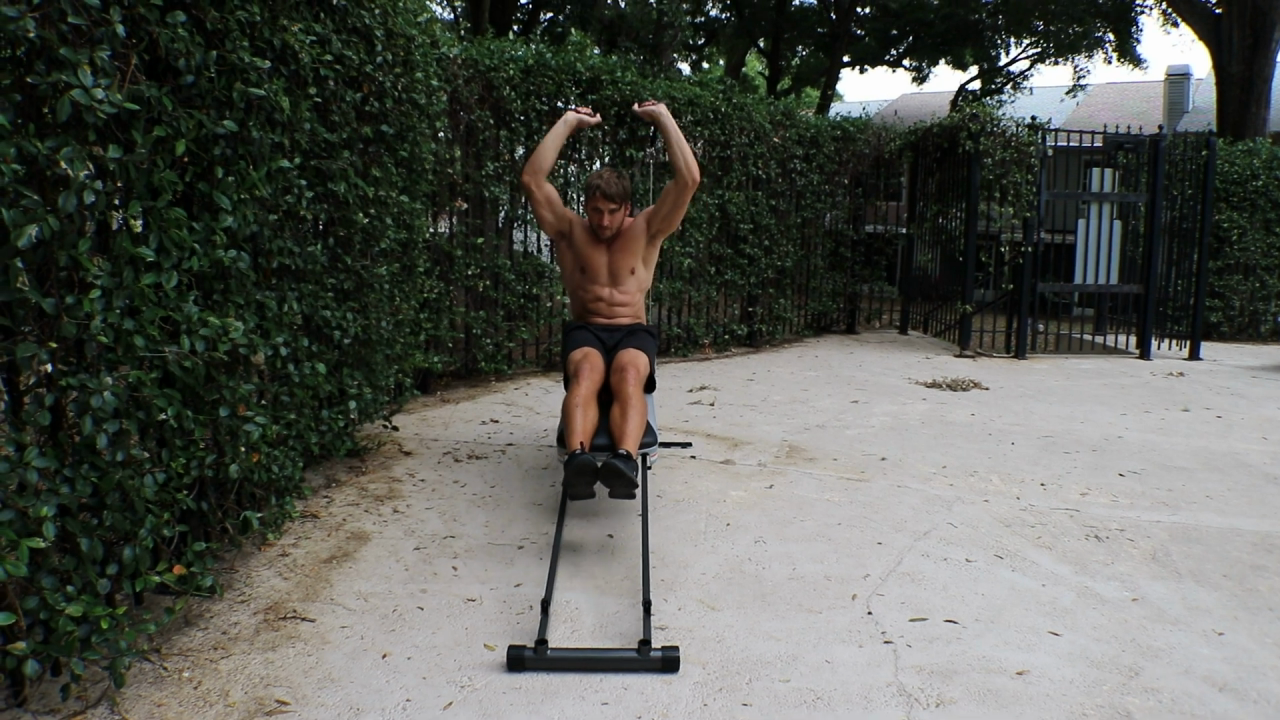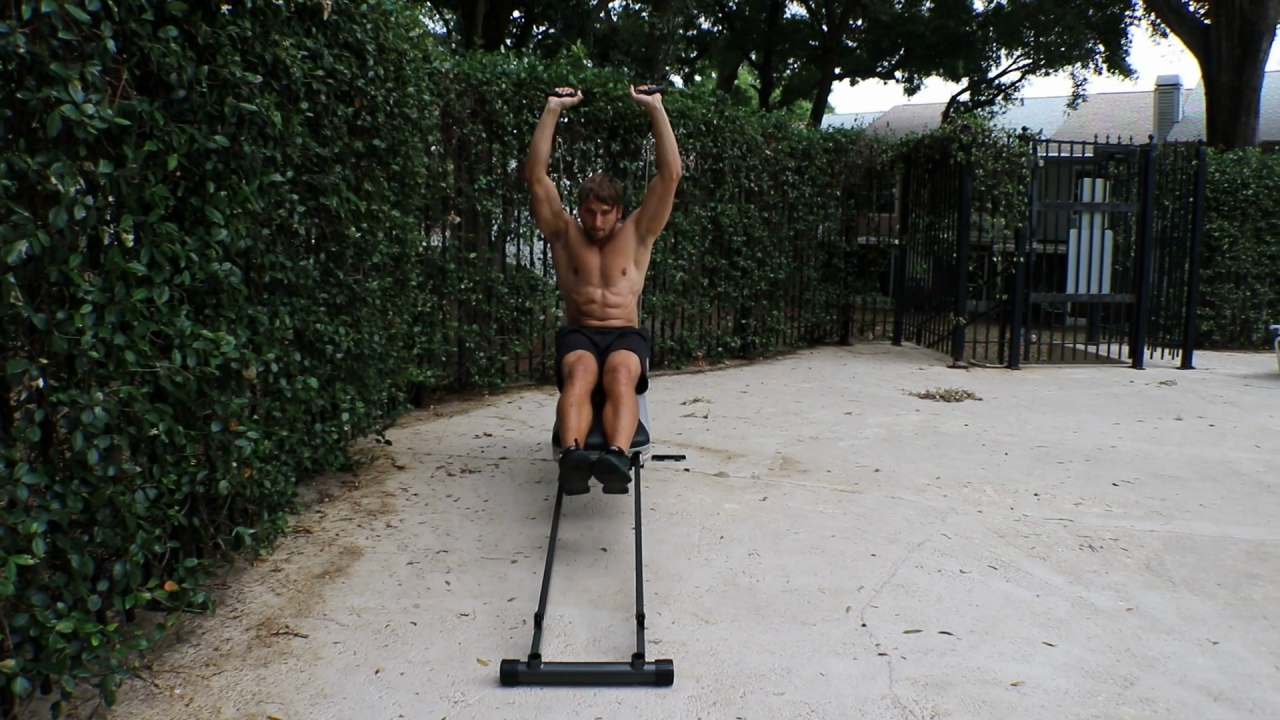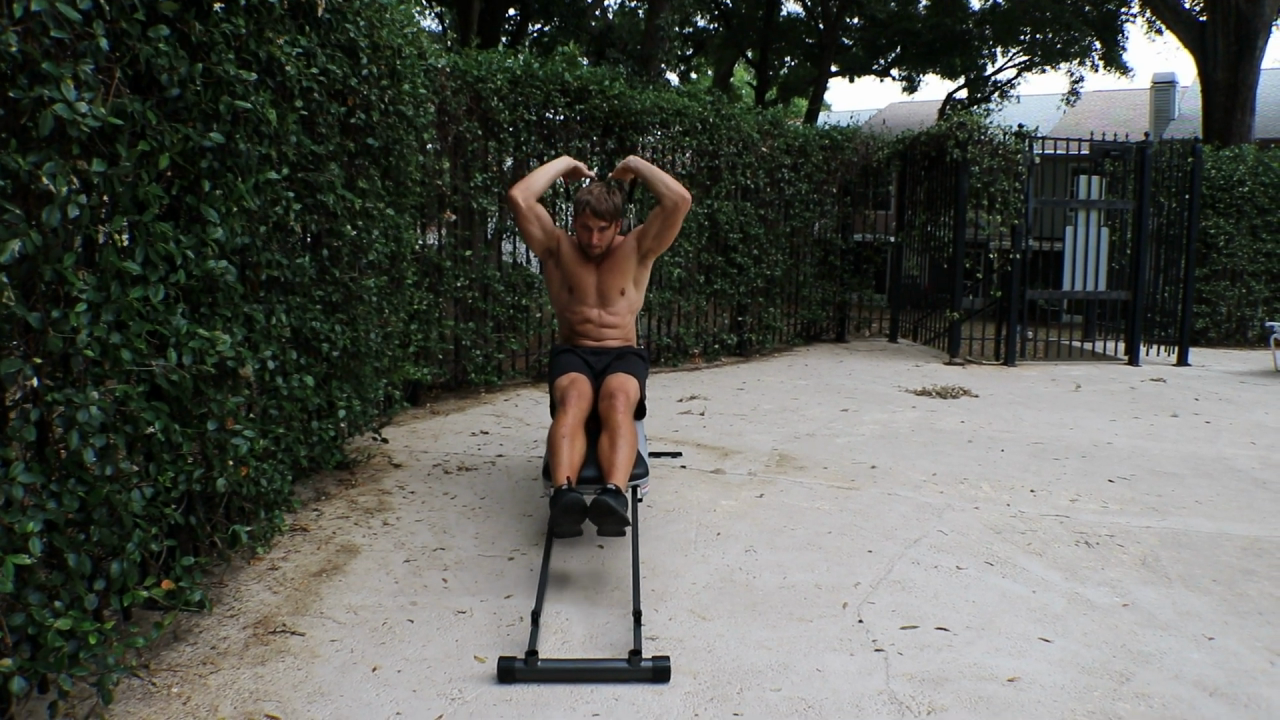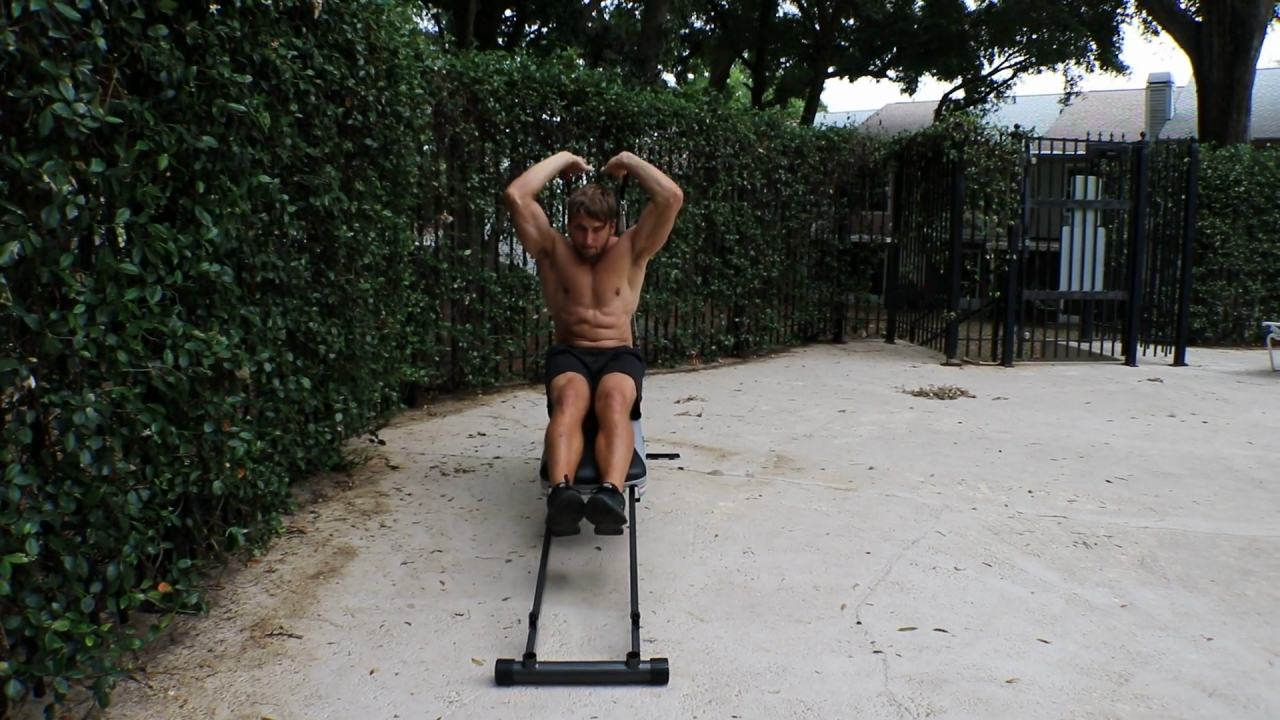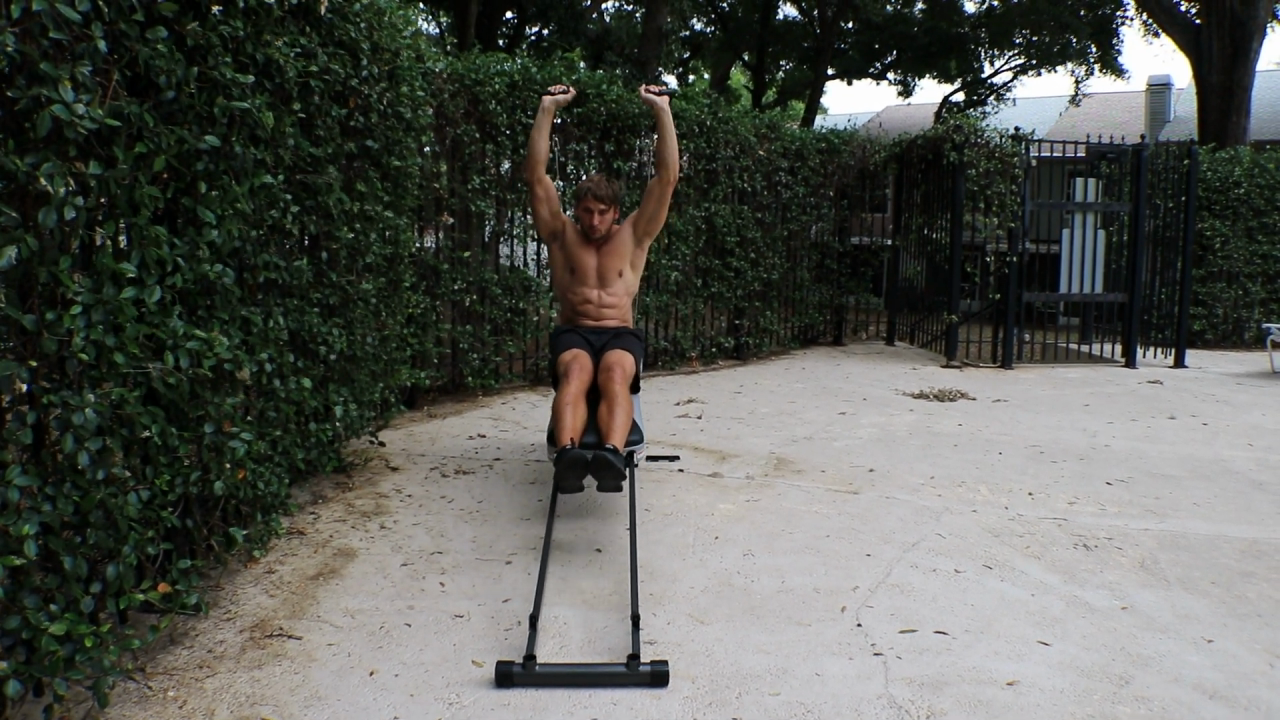
dt=0.7s
person 1, frame 1
left shoulder: (646, 230)
right shoulder: (568, 229)
left elbow: (689, 179)
right elbow: (531, 180)
left wrist: (663, 117)
right wrist: (568, 122)
left hip: (634, 332)
right hip: (585, 331)
left knee: (627, 373)
right knee: (586, 372)
left ankle: (625, 460)
right ankle: (577, 458)
person 1, frame 2
left shoulder: (637, 234)
right shoulder: (564, 233)
left elbow: (671, 174)
right elbow: (535, 175)
left wrist: (655, 108)
right wrist: (552, 109)
left hip: (626, 335)
right hip: (578, 334)
left knee: (619, 374)
right knee: (580, 373)
left ankle: (617, 458)
right ankle: (572, 456)
person 1, frame 3
left shoulder: (637, 249)
right shoulder: (557, 247)
left elbow: (680, 200)
right elbow: (517, 199)
left wrist: (635, 165)
right wrist: (565, 163)
left hip: (623, 354)
right hip: (572, 353)
left knee: (617, 400)
right knee: (572, 400)
left ankle: (614, 495)
right ankle: (563, 494)
person 1, frame 4
left shoulder: (631, 250)
right shoulder: (553, 250)
left elbow: (671, 199)
right elbow: (515, 197)
left wrist: (630, 161)
right wrist: (561, 159)
left hip: (620, 355)
right hip: (568, 353)
left knee: (613, 401)
right knee: (570, 399)
left ankle: (611, 494)
right ankle: (560, 493)
person 1, frame 5
left shoulder: (634, 236)
right shoulder: (560, 235)
left elbow: (667, 177)
right elbow: (536, 176)
left wrist: (662, 110)
right wrist: (547, 109)
left hip: (621, 335)
right hip: (573, 333)
left knee: (614, 374)
right knee: (575, 372)
left ankle: (612, 455)
right ankle: (566, 454)
